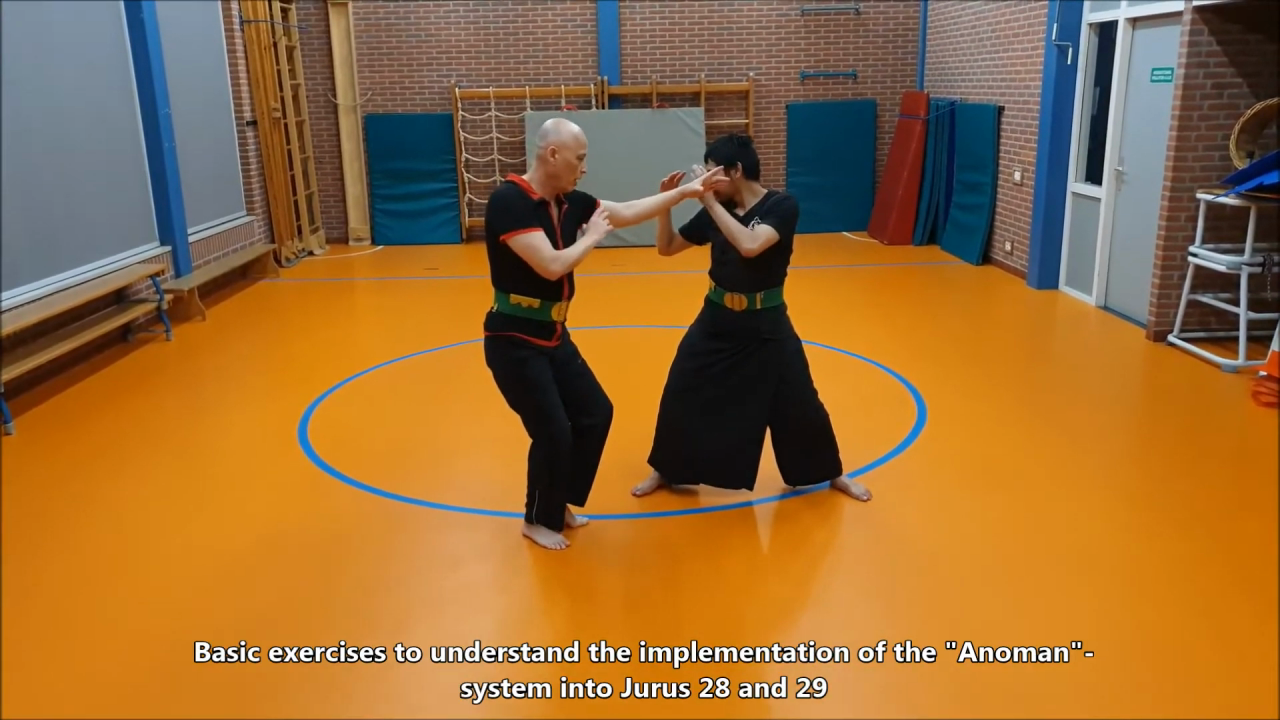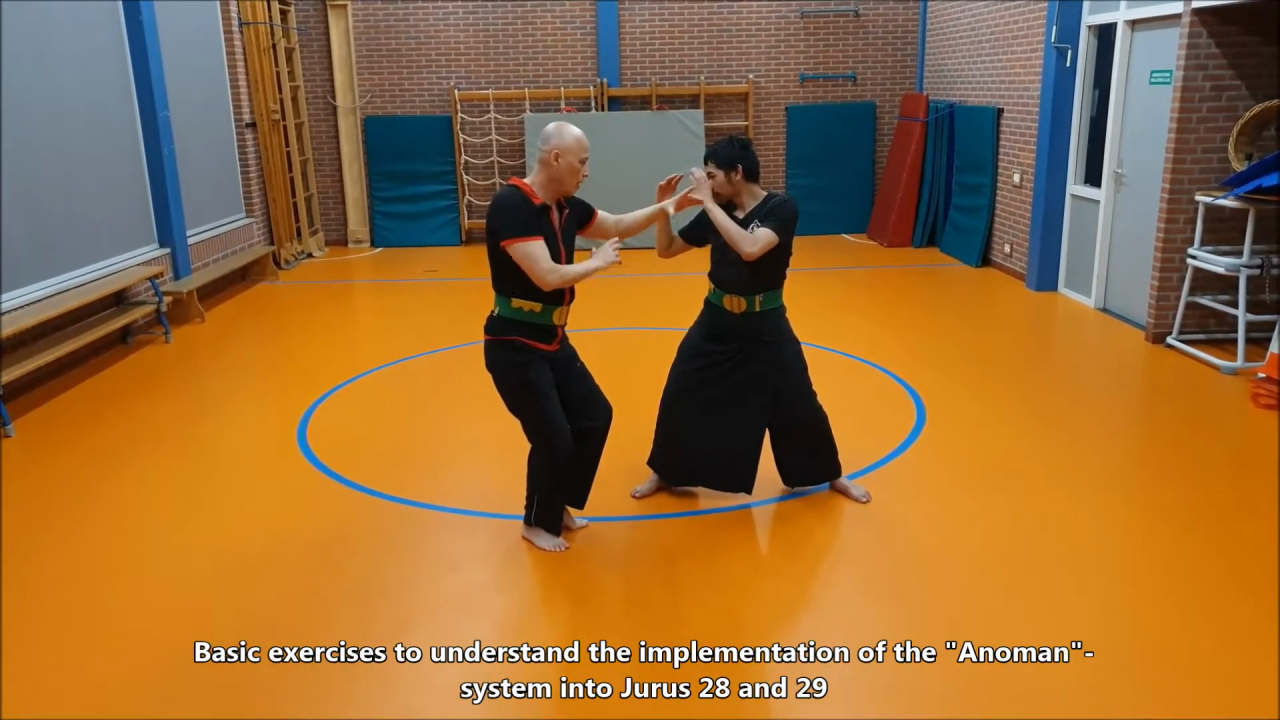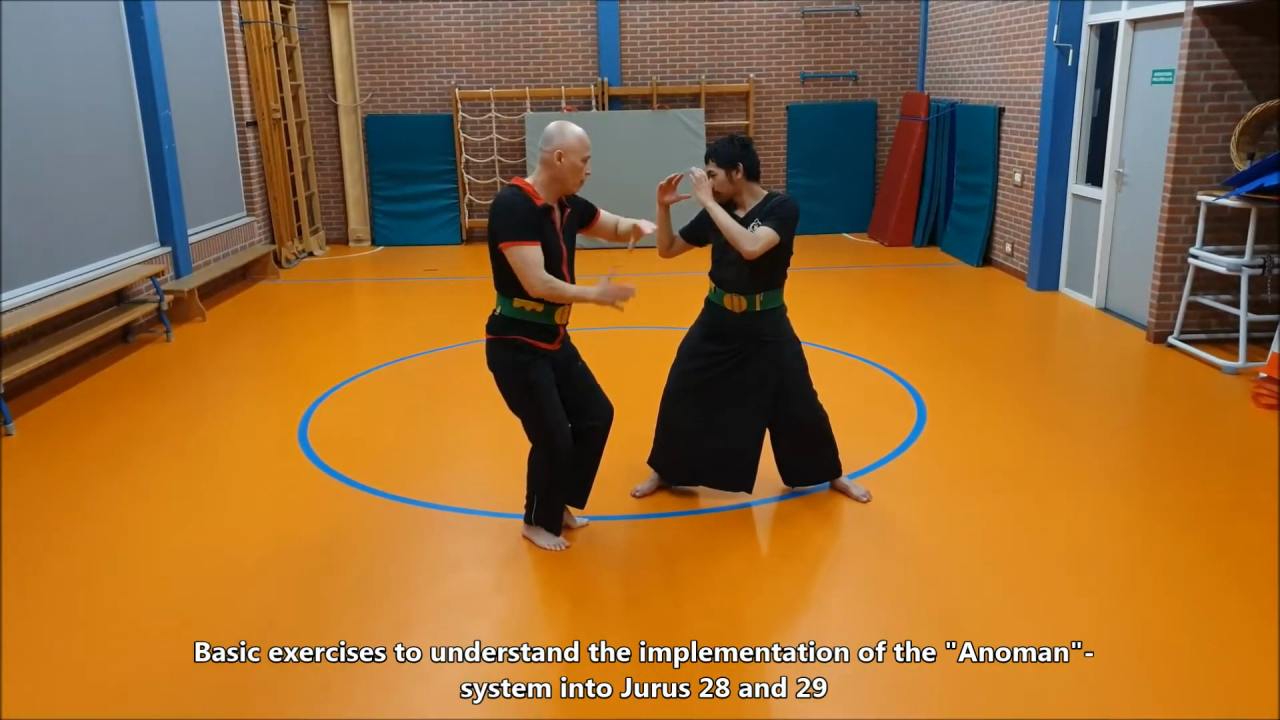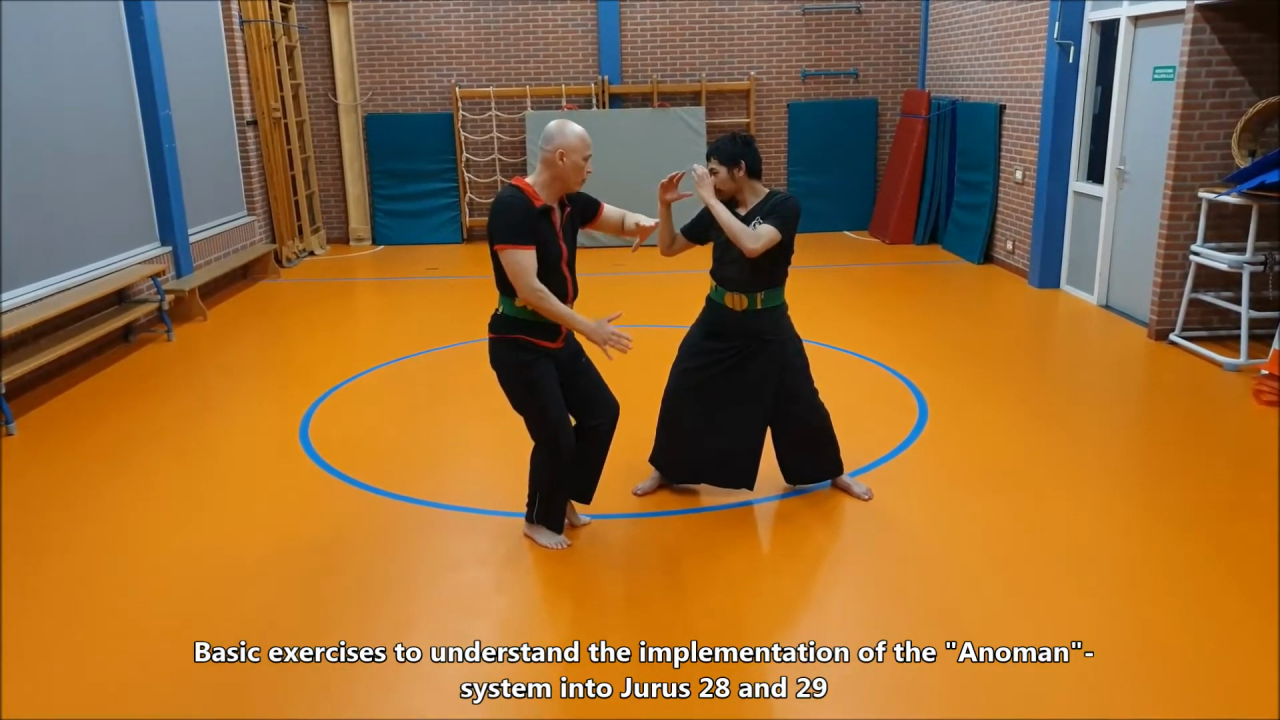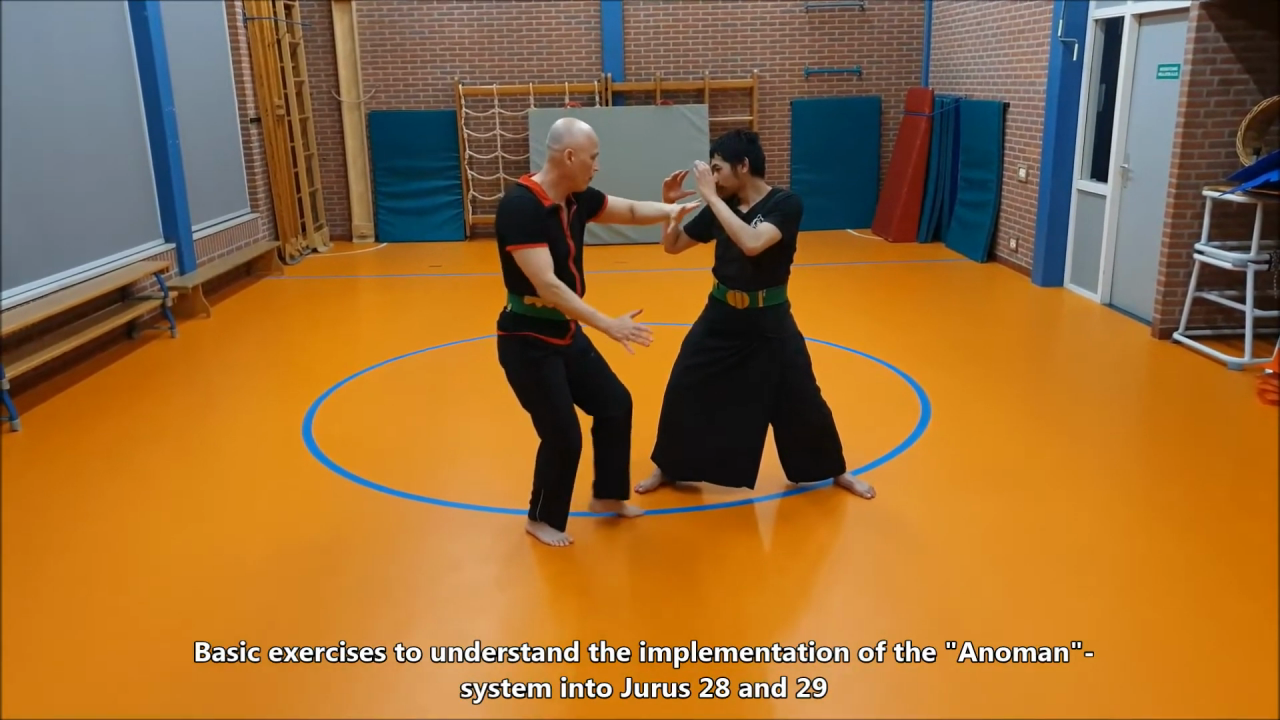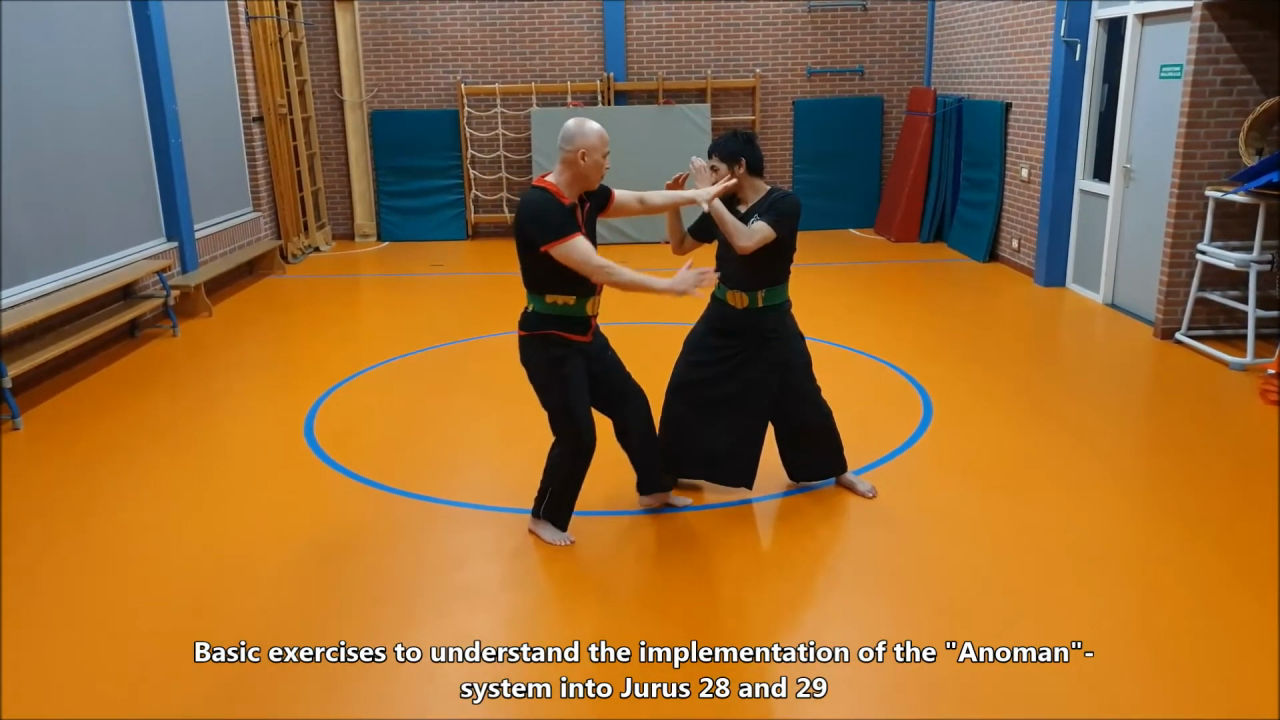
dt=0.3s
person 1, frame 1
left shoulder: (568, 201)
right shoulder: (509, 201)
left elbow: (626, 211)
right elbow: (550, 265)
left wrist: (685, 192)
right wrist: (590, 235)
left hip: (553, 335)
right hip: (514, 340)
left knee: (595, 414)
right knee: (553, 433)
left ankle: (559, 504)
right ankle: (539, 521)
person 1, frame 2
left shoulder: (567, 206)
right shoulder: (510, 205)
left elbow: (617, 226)
right elbow: (547, 276)
left wrist: (661, 208)
right wrist: (597, 263)
left hip: (552, 339)
right hip: (514, 344)
left knee: (594, 416)
right knee: (553, 437)
left ankle: (558, 506)
right ankle: (538, 522)
person 1, frame 3
left shoulder: (568, 205)
right shoulder: (512, 206)
left elbow: (613, 228)
right elbow: (536, 284)
left wrist: (635, 225)
right wrist: (596, 294)
left hip: (553, 338)
right hip: (516, 344)
left knee: (596, 416)
right knee: (553, 437)
left ankle: (559, 504)
right ankle: (538, 522)
person 1, frame 4
left shoulder: (570, 202)
right shoulder: (511, 207)
left elbow: (620, 219)
right elbow: (528, 289)
left wrist: (639, 222)
right wrist: (588, 328)
left hip: (557, 336)
right hip: (519, 343)
left knee: (602, 413)
right knee: (555, 436)
left ankle: (564, 499)
right ankle: (540, 520)
person 1, frame 5
left shoulder: (576, 198)
right shoulder: (520, 206)
left elbow: (631, 210)
right elbow: (547, 286)
left wrist: (670, 210)
right wrist: (609, 326)
left hip: (565, 332)
right hip: (528, 340)
left knee: (614, 404)
right knee: (562, 435)
left ankle: (608, 495)
right ankle: (543, 519)
person 1, frame 6
left shoulder: (584, 195)
right shoulder: (539, 207)
left elbow: (640, 201)
right elbow: (598, 269)
left wrist: (693, 195)
right wrist: (669, 285)
left hip: (583, 332)
right hip: (548, 340)
left knee: (631, 405)
right knee: (577, 436)
left ankle: (654, 489)
right ankle: (545, 517)
person 2, frame 1
left shoulder: (781, 206)
right shoulder: (717, 210)
left elbow: (749, 245)
right elbow: (666, 247)
left wrist: (710, 201)
left hip: (766, 324)
right hip: (715, 320)
left knee: (799, 404)
right knee: (679, 397)
left ankle: (832, 474)
right ankle: (665, 471)
person 2, frame 2
left shoulder: (781, 209)
right shoulder: (716, 211)
left elbow: (750, 248)
right elbow: (666, 249)
left wrist: (707, 203)
right wrist: (664, 207)
left hip: (765, 326)
right hip: (715, 322)
left knee: (798, 406)
right knee: (679, 398)
left ankle: (831, 475)
right ankle: (664, 473)
person 2, frame 3
left shoulder: (783, 208)
right shoulder: (718, 211)
left elbow: (751, 247)
right elbow: (668, 249)
left wrist: (708, 201)
right wrist: (663, 207)
left hip: (766, 325)
right hip: (716, 321)
left knee: (799, 406)
right knee: (679, 398)
left ankle: (833, 475)
right ankle: (664, 472)
person 2, frame 4
left shoulder: (784, 206)
right shoulder: (719, 210)
left elbow: (752, 245)
right elbow: (669, 248)
left wrist: (709, 199)
right wrist: (665, 205)
left hip: (766, 324)
right hip: (717, 319)
left knee: (800, 403)
right knee: (681, 395)
left ankle: (834, 473)
right ankle: (666, 470)
person 2, frame 5
left shoulder: (786, 204)
right shoulder: (721, 206)
left elbow: (752, 243)
right elbow: (672, 245)
left wrist: (711, 196)
right wrist: (670, 203)
left hip: (769, 320)
right hip: (721, 316)
left knee: (802, 400)
right knee: (684, 392)
left ankle: (837, 471)
right ankle: (667, 469)
person 2, frame 6
left shoulder: (784, 203)
right shoulder: (723, 206)
left elbow: (745, 242)
right elbow: (679, 246)
right wrist: (673, 204)
left hip: (769, 320)
right hip: (722, 315)
left knee: (801, 401)
right knee: (684, 390)
left ankle: (838, 470)
right ankle: (670, 467)
